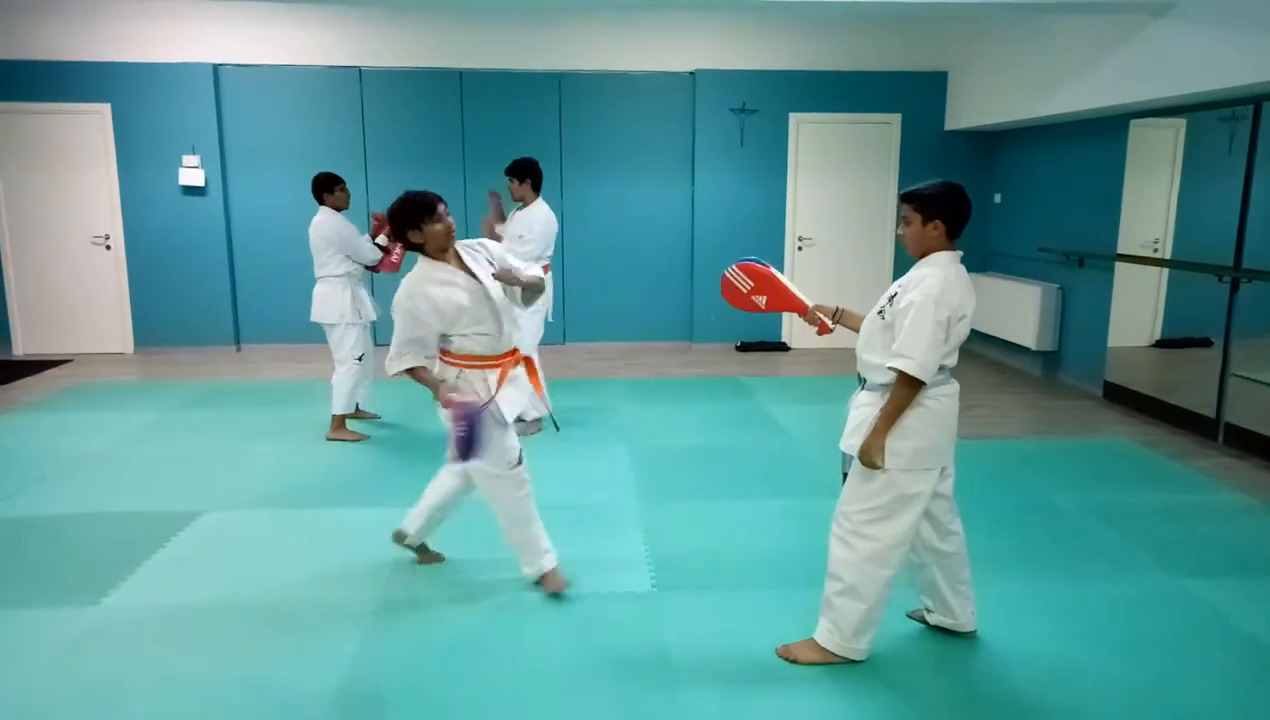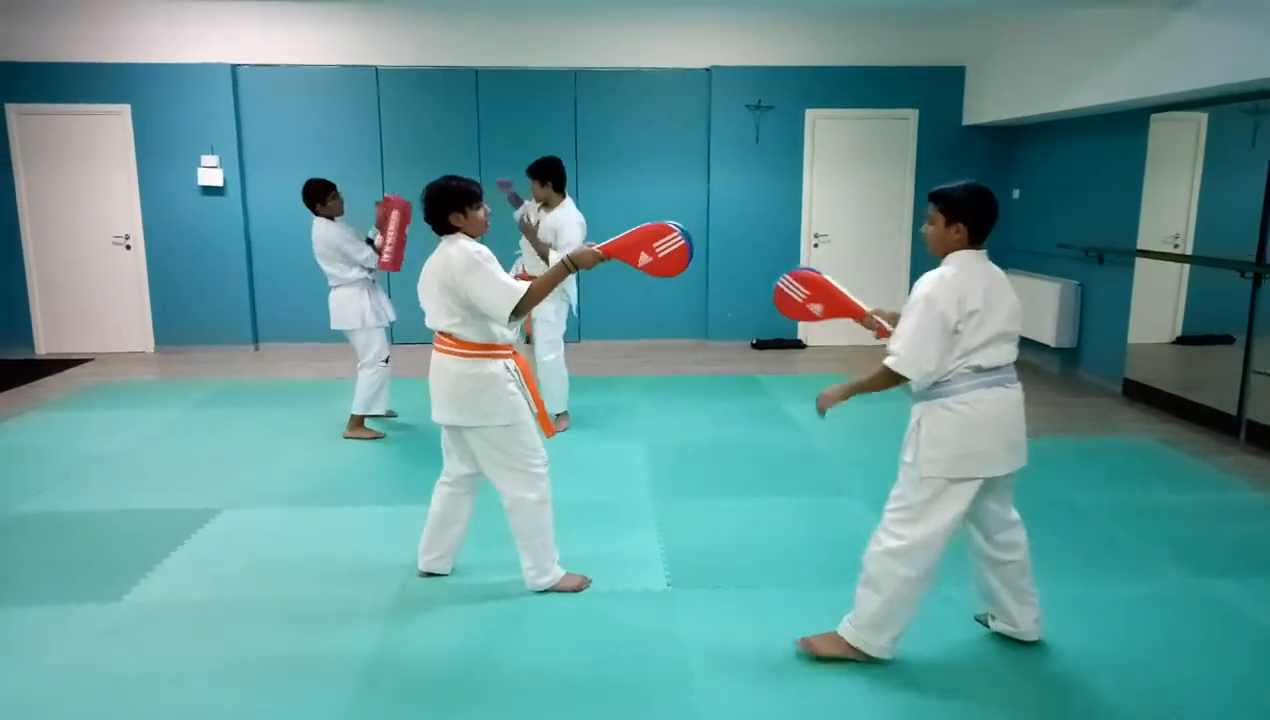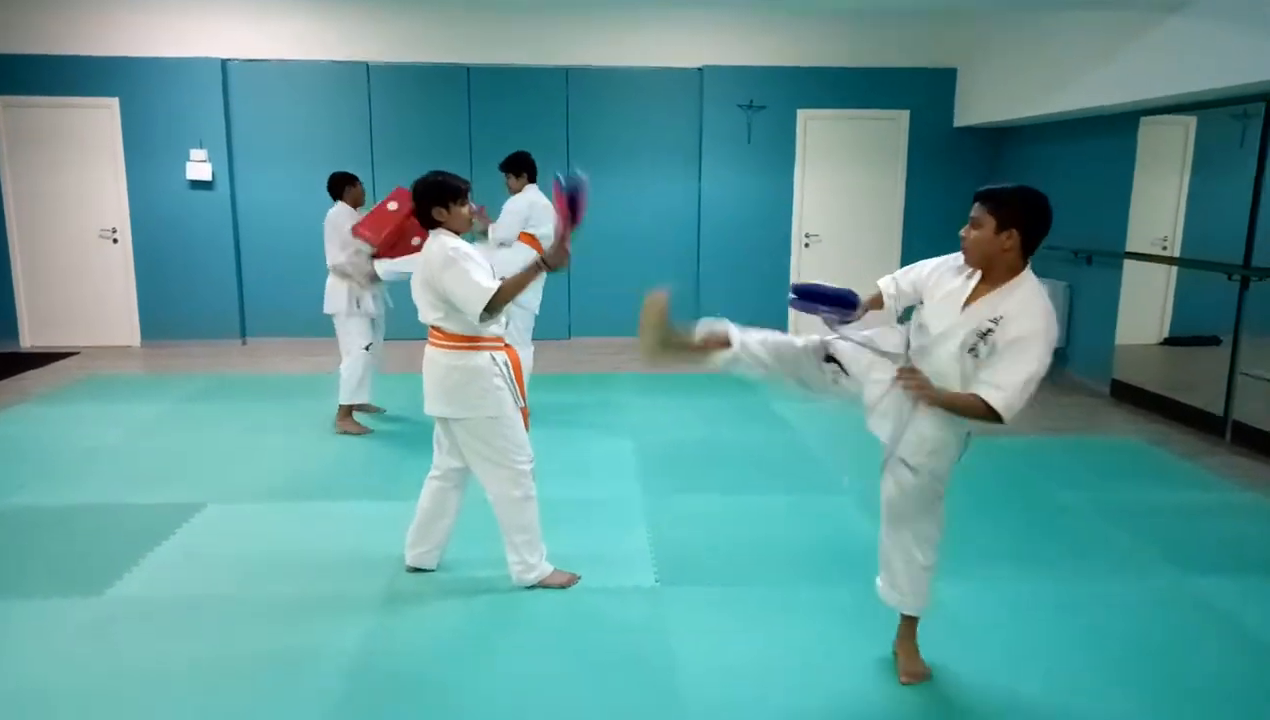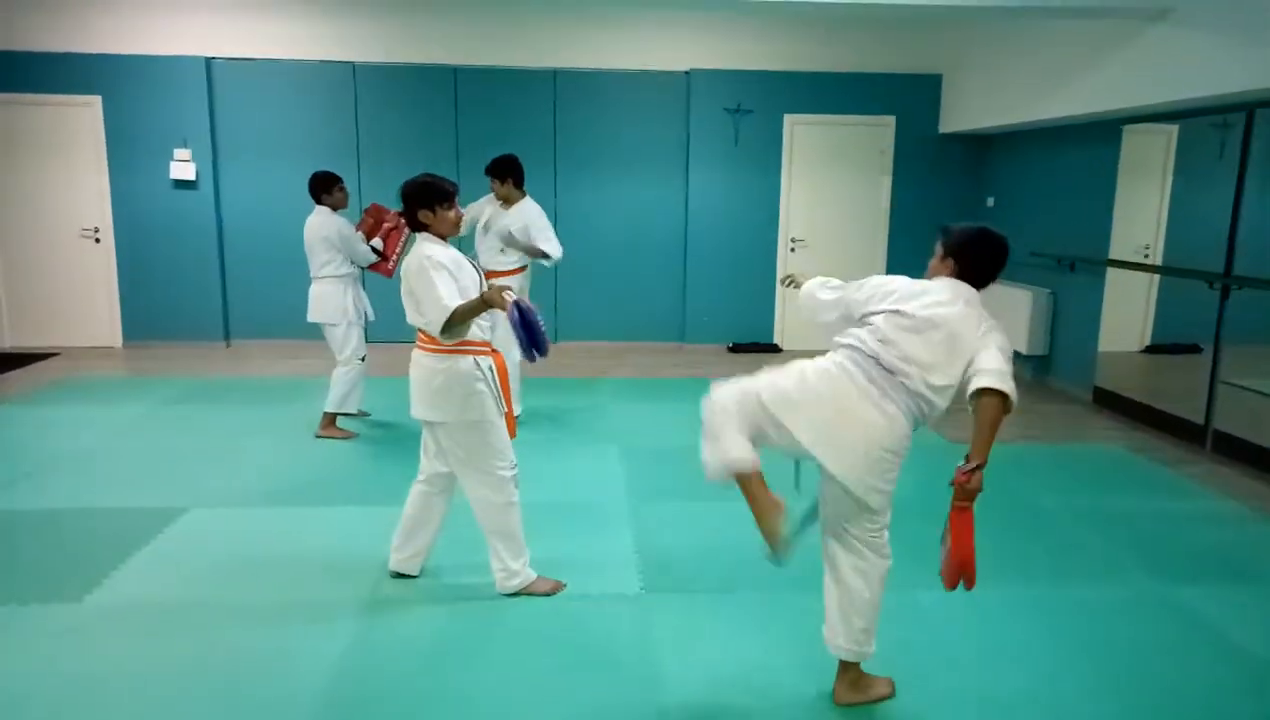
dt=1s
person 1, frame 1
left shoulder: (932, 284)
right shoulder: (943, 276)
left elbow: (912, 370)
right elbow: (900, 334)
left wrist: (878, 433)
right wrist: (835, 314)
left hip: (907, 418)
right hip: (927, 417)
left knee: (864, 526)
right knee: (933, 517)
left ankle: (839, 639)
right ankle: (953, 612)
person 1, frame 2
left shoulder: (939, 285)
right shoulder: (997, 281)
left elbow: (907, 366)
left wrist: (843, 392)
right wrist: (898, 320)
left hip: (954, 420)
right hip: (1002, 411)
left knee: (908, 528)
right knee: (998, 523)
left ankle: (862, 634)
right ankle: (1019, 620)
person 1, frame 3
left shoulder: (1030, 318)
right shoulder: (950, 268)
left elbow: (995, 408)
right elbow: (895, 286)
left wrist: (933, 395)
right wrist: (854, 308)
left hip: (933, 425)
right hip: (884, 365)
left knee: (914, 523)
right knee: (801, 353)
left ankle: (905, 638)
right ankle: (684, 341)
person 1, frame 4
left shoulder: (897, 288)
right shoulder: (986, 334)
left elbow: (822, 304)
right elbow: (993, 389)
left wrist: (805, 285)
right wrist: (977, 460)
left hip: (829, 388)
right hip: (877, 435)
left knee: (727, 404)
right knee: (859, 546)
left ankle: (758, 497)
right ankle: (851, 677)
person 2, frame 1
left shoulder: (480, 250)
right shoulder: (415, 291)
left elbow: (536, 290)
right elbow: (408, 356)
left wrist: (523, 280)
right wrist: (437, 386)
left hip: (508, 369)
right hip: (474, 386)
left knee: (472, 465)
right knee: (507, 469)
left ankle: (413, 531)
right ankle: (541, 563)
person 2, frame 2
left shoulder: (438, 260)
right shoulder: (469, 256)
right elbow: (517, 304)
left wrist: (508, 285)
right wrist: (570, 263)
left hip: (453, 372)
right hip: (483, 376)
left knee: (460, 472)
right knee: (528, 474)
left ankle: (433, 558)
right ankle: (544, 572)
person 2, frame 3
left shoulder: (437, 252)
right shoulder: (448, 253)
right elbow: (488, 305)
right wrist: (543, 262)
left hip: (452, 363)
right hip: (476, 368)
left knee: (452, 465)
right knee: (515, 467)
left ankle: (423, 554)
right ankle: (531, 567)
person 2, frame 4
left shoulder: (439, 253)
right shoulder: (428, 258)
right elbow: (446, 323)
left wrist: (489, 295)
right wrist: (484, 301)
left hip: (445, 371)
right hip: (457, 374)
left knee: (438, 471)
right knee: (495, 473)
left ankle: (405, 558)
right ankle: (514, 574)
person 3, frame 1
left shoulder: (320, 221)
right shoulder: (337, 224)
right elbow: (369, 255)
left wrist: (370, 252)
right wrist: (385, 236)
left hip: (338, 293)
right hip: (341, 296)
left knee: (361, 355)
right knee: (350, 360)
left ankle: (352, 407)
right ankle: (337, 427)
person 3, frame 2
left shoulder: (331, 226)
right shoulder: (330, 233)
left elbow: (362, 245)
right elbow: (371, 260)
left wrist: (376, 232)
right wrist: (381, 238)
left hip: (358, 298)
right hip: (356, 300)
left knee: (374, 357)
right knee: (376, 361)
left ankle: (371, 406)
right ankle: (355, 425)
person 3, frame 3
left shoulder: (354, 215)
right shoulder: (339, 214)
left elbow: (371, 246)
right elbow: (361, 246)
left hip: (365, 286)
right hip: (348, 287)
left knee: (371, 346)
right knee: (358, 349)
left ankle: (358, 399)
right ankle: (343, 415)
person 3, frame 4
left shoulder: (314, 221)
right shoulder: (335, 224)
right elbow: (365, 257)
left wrist: (362, 232)
right wrist: (383, 234)
left hip: (328, 293)
right hip: (338, 295)
left knee: (351, 355)
right knee: (352, 359)
left ankle: (344, 406)
right ankle: (327, 424)
person 4, frame 1
left shoulder: (542, 217)
right shoulder: (522, 211)
left elbow: (519, 257)
right elbow: (503, 229)
left wrist: (493, 235)
right wrist: (496, 208)
left knee: (522, 349)
left ankle: (534, 416)
person 4, frame 2
left shoulder: (570, 221)
right shoulder: (541, 204)
right elbow: (523, 211)
left wrist: (533, 239)
right wrist: (510, 194)
left hip: (551, 292)
right hip: (526, 277)
left knee: (548, 352)
left ankle: (560, 411)
person 4, frame 3
left shoulder: (522, 199)
right shoulder: (546, 205)
left elbow: (503, 235)
left wrist: (484, 228)
right wrist: (493, 226)
left hip: (515, 260)
right knee: (519, 340)
person 4, frame 4
left shoulder: (531, 214)
right shoulder: (490, 203)
left elbow: (552, 248)
right elbow: (463, 219)
left wrist: (531, 249)
left hip: (509, 285)
right hip: (486, 282)
left knee: (505, 347)
right knee: (496, 345)
right ankle: (509, 402)
